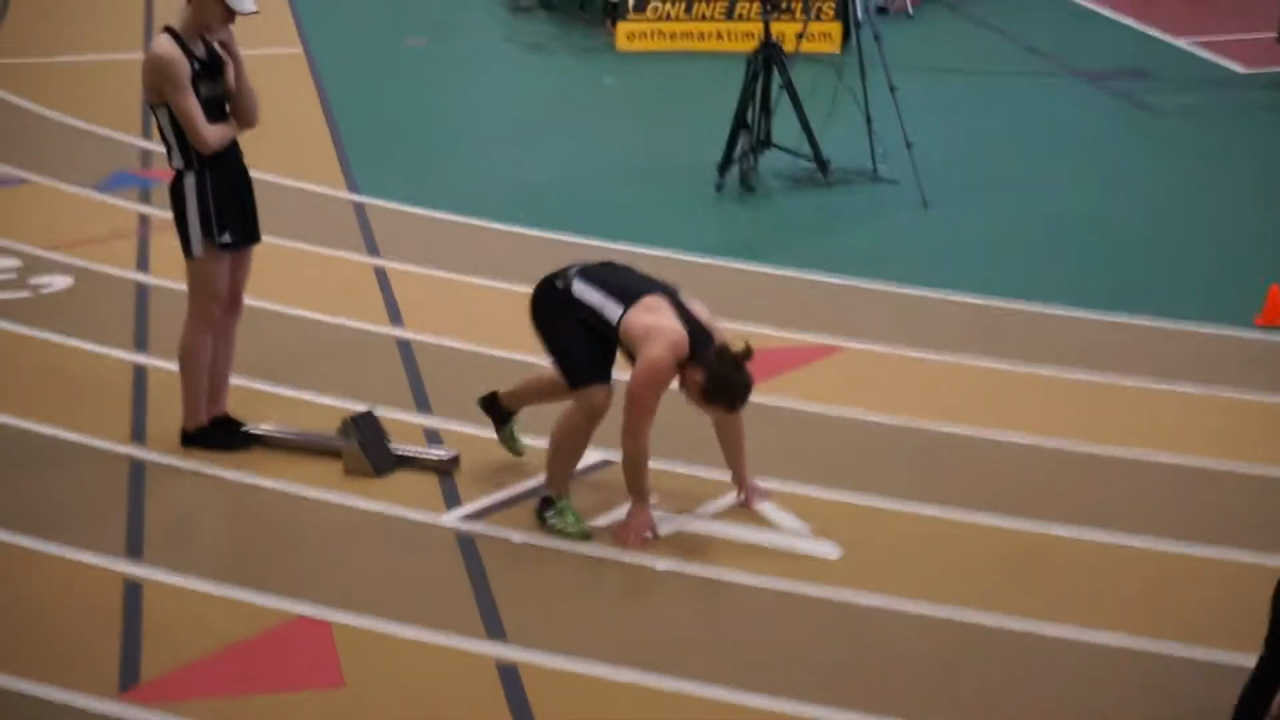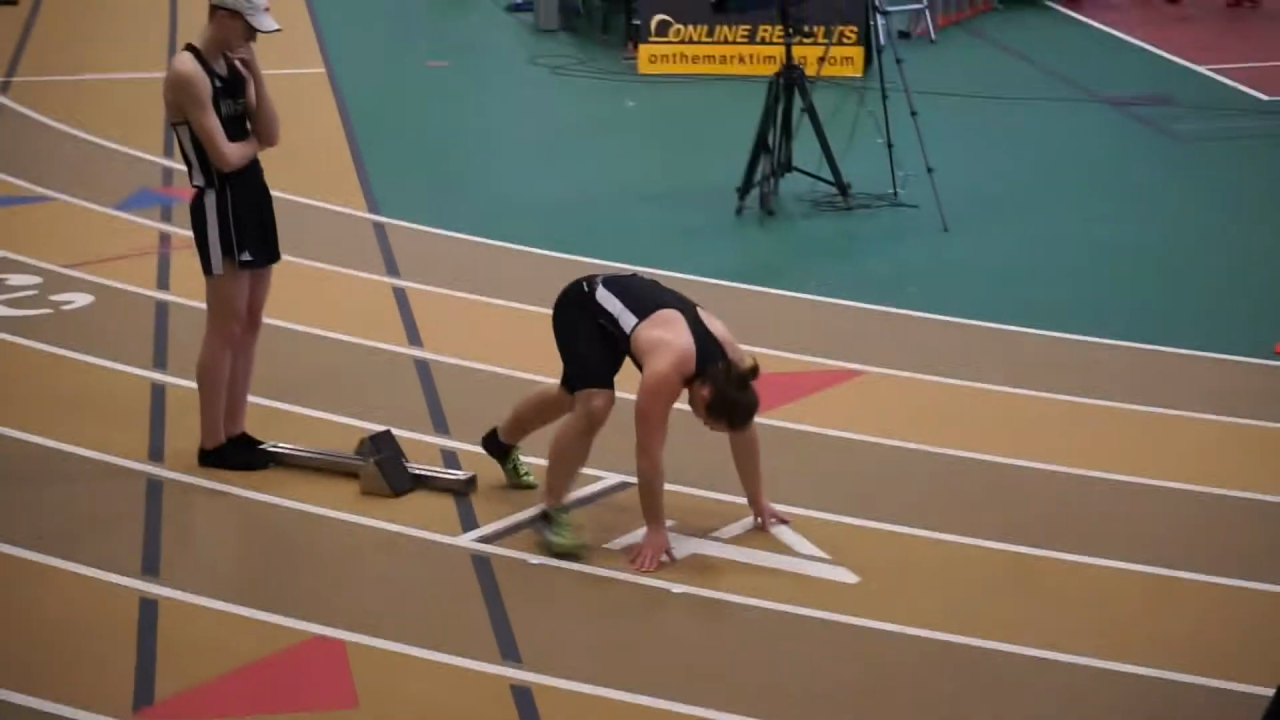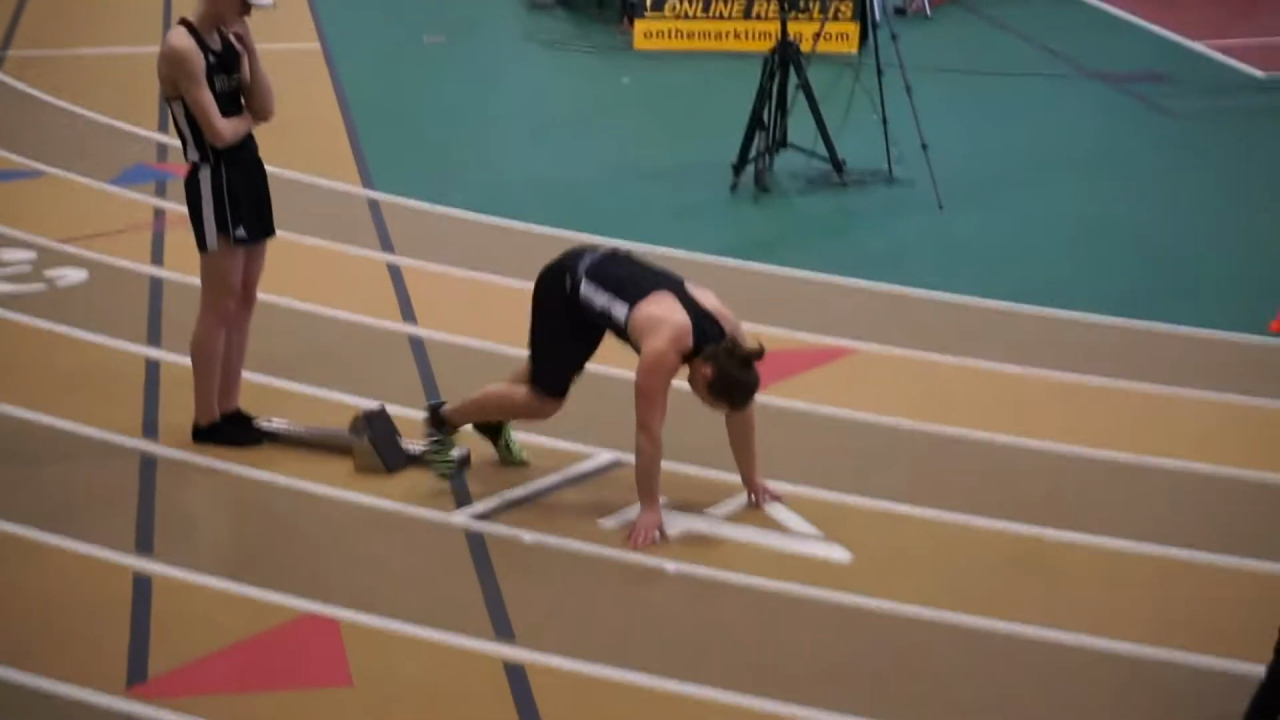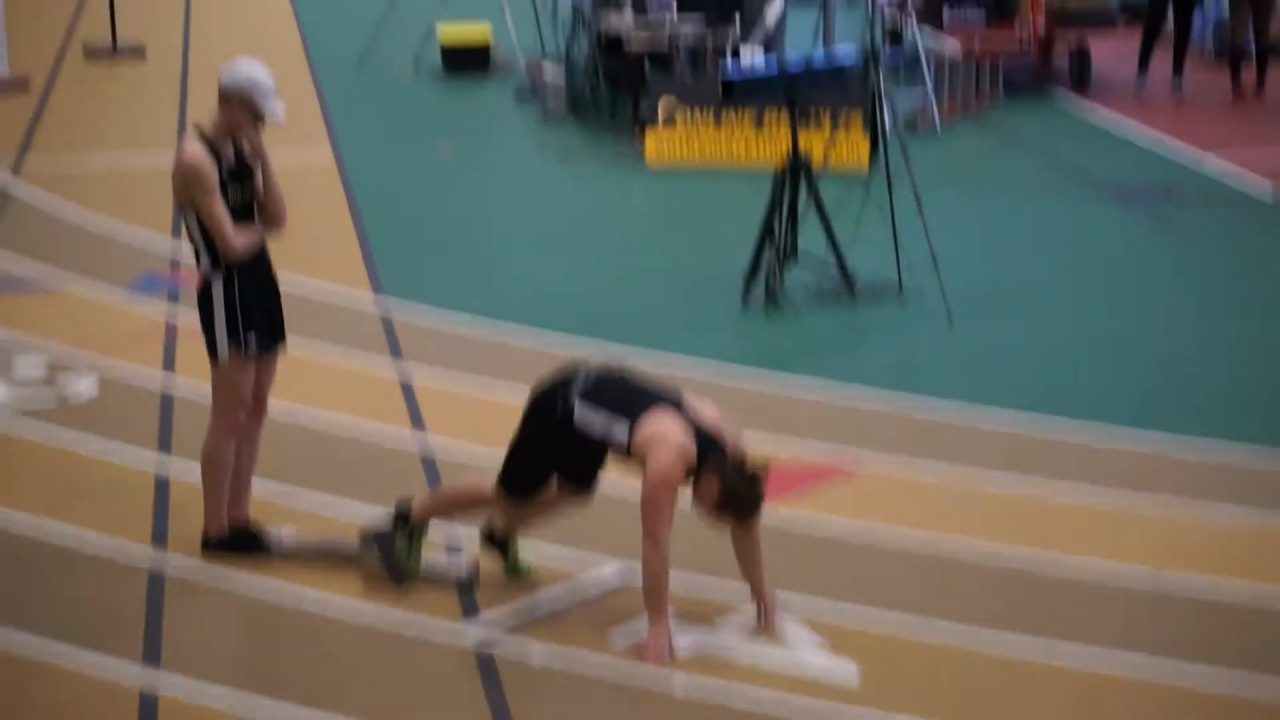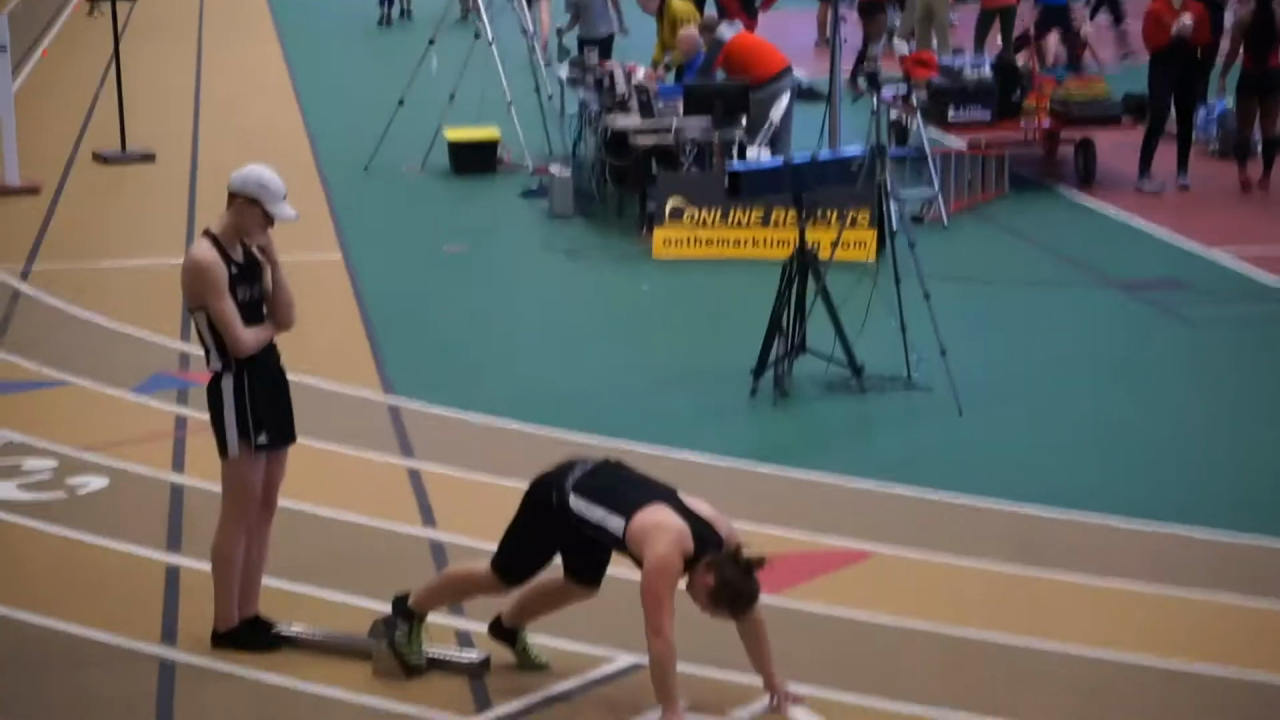
dt=0.2s
person 1, frame 1
left shoulder: (213, 49)
right shoulder: (166, 55)
left elbow: (249, 117)
right elbow: (205, 140)
left wrist: (235, 59)
right wrist: (232, 125)
left hip: (232, 178)
right hip: (200, 188)
left knee: (231, 305)
right knee: (207, 312)
left ankle: (216, 411)
right ankle: (195, 423)
person 1, frame 2
left shoulder: (234, 66)
right shoulder: (187, 73)
left elbow: (270, 136)
right elbow: (225, 157)
left wrist: (256, 76)
right wrist: (253, 142)
left hip: (253, 196)
right hip: (220, 206)
left knee: (249, 324)
right knee: (225, 329)
left ankle: (234, 429)
right ankle: (213, 443)
person 1, frame 3
left shoulder: (230, 41)
right shoulder: (181, 48)
left elbow: (265, 109)
right elbow: (218, 133)
left wrist: (251, 55)
right wrist: (247, 121)
left hip: (248, 178)
right hip: (215, 187)
left knee: (243, 303)
right knee: (219, 308)
left ankle: (228, 409)
right ankle: (207, 419)
person 1, frame 4
left shoulder: (244, 151)
right shoulder: (196, 159)
left elbow: (277, 220)
right elbow: (231, 244)
left wrist: (264, 162)
right wrist: (259, 229)
left hip: (260, 282)
right hip: (227, 292)
left knee: (255, 410)
right knee: (229, 415)
left ankle: (237, 516)
right ankle: (216, 529)
person 1, frame 5
left shoulder: (252, 252)
right shoulder: (204, 260)
left elbow: (285, 319)
right elbow: (241, 342)
left wrist: (274, 263)
right wrist: (268, 325)
left hip: (270, 382)
right hip: (236, 390)
left knee: (265, 506)
right knee: (239, 512)
left ankle: (248, 612)
right ankle: (226, 624)
person 2, frame 1
left shoulder: (715, 347)
right shoulder: (662, 356)
left elbow: (727, 414)
right elbow: (634, 435)
left wrist: (741, 479)
right wrist: (640, 507)
left hip: (597, 291)
right hip: (560, 298)
left knee: (584, 385)
right knee: (594, 399)
left ankle: (502, 404)
right ankle: (552, 500)
person 2, frame 2
left shoulder: (732, 361)
right shoulder: (668, 369)
left elbow: (743, 432)
right elbow: (648, 453)
left wrist: (757, 501)
right wrist: (655, 530)
left hip: (618, 297)
right hip: (583, 304)
left knee: (574, 394)
right knee: (595, 407)
left ankle: (502, 440)
right ankle: (551, 513)
person 2, frame 3
left shoulder: (726, 334)
right shoulder: (666, 345)
left elbow: (737, 411)
right elbow: (648, 430)
left wrist: (750, 478)
right wrist: (649, 509)
left hip: (601, 271)
right hip: (568, 285)
left knee: (552, 370)
right knee: (545, 401)
left ankle: (493, 421)
right ankle: (446, 418)
person 2, frame 4
left shoulder: (727, 448)
right shoulder: (672, 460)
left elbow: (744, 524)
right elbow: (655, 545)
left wrist: (759, 593)
right wrist: (658, 624)
left hip: (596, 394)
right hip: (566, 403)
left knee: (573, 491)
right knee: (510, 498)
left ankle: (500, 535)
right ankle: (410, 517)
person 2, frame 5
left shoulder: (725, 540)
right shoulder: (668, 553)
left elbow: (748, 613)
right elbow: (660, 635)
left wrist: (771, 681)
left hip: (595, 481)
right hip: (560, 494)
left knee: (582, 588)
right knee: (501, 578)
left ankle: (508, 626)
right ankle: (410, 609)
